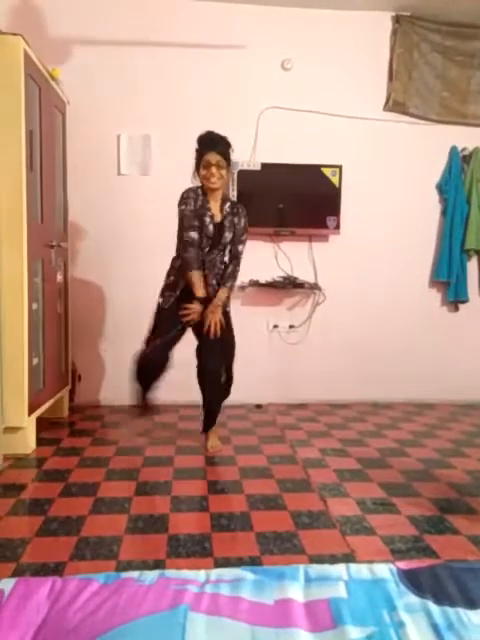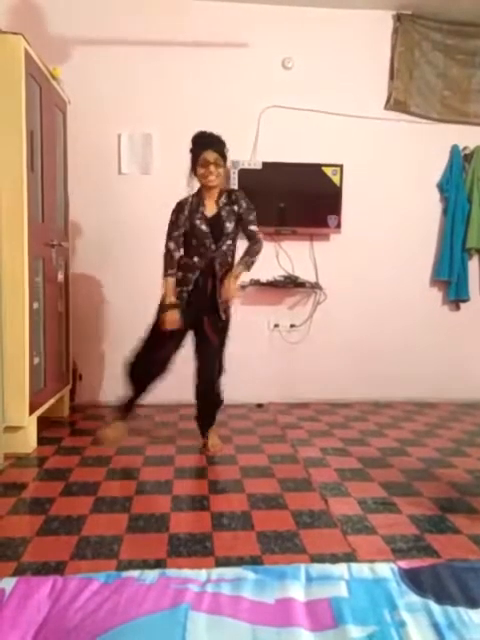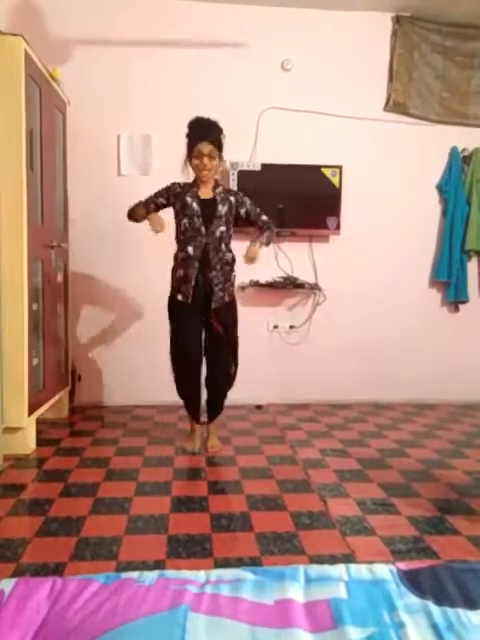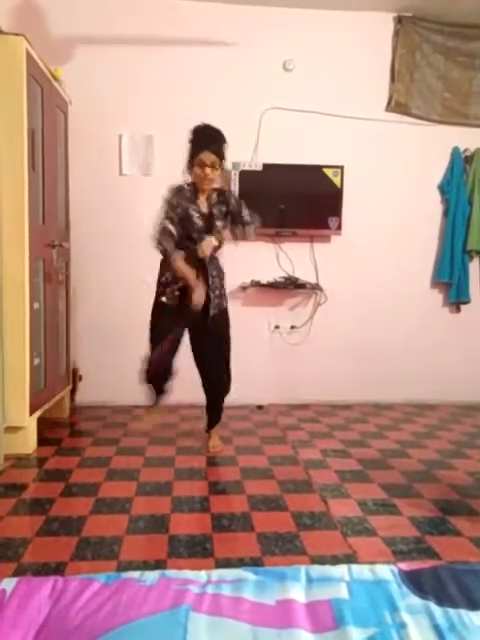
dt=0.4s
person 1, frame 1
left shoulder: (237, 212)
right shoulder: (190, 198)
left elbow: (234, 262)
right elbow: (189, 249)
left wrist: (216, 304)
right wrist: (199, 298)
left hip: (215, 294)
right hip: (179, 290)
left knee: (217, 367)
right knee: (152, 357)
left ankle: (210, 430)
right ankle: (141, 408)
person 1, frame 2
left shoulder: (237, 201)
right shoulder: (185, 208)
left elbow: (256, 241)
right elbow: (171, 257)
left wrist: (234, 275)
right wrist: (168, 304)
left hip: (217, 295)
right hip: (185, 290)
left knee: (210, 367)
right knee: (152, 357)
left ankle: (208, 430)
right ankle: (122, 417)
person 1, frame 3
left shoulder: (233, 198)
right shoulder: (177, 193)
left elbow: (267, 225)
right elbow: (134, 212)
left wrist: (257, 243)
right wrist: (150, 213)
left hip: (221, 290)
right hip: (185, 288)
left knee: (222, 363)
right knee: (186, 362)
left ankle: (212, 426)
right ankle: (194, 424)
person 1, frame 4
left shoulder: (225, 199)
right shoulder: (178, 195)
left elbow: (249, 224)
right elbow: (163, 241)
left wrist: (217, 238)
right wrist: (191, 280)
left hip: (212, 294)
right hip: (174, 292)
left knee: (217, 368)
right knee: (159, 360)
left ankle: (212, 430)
right ankle: (156, 404)
